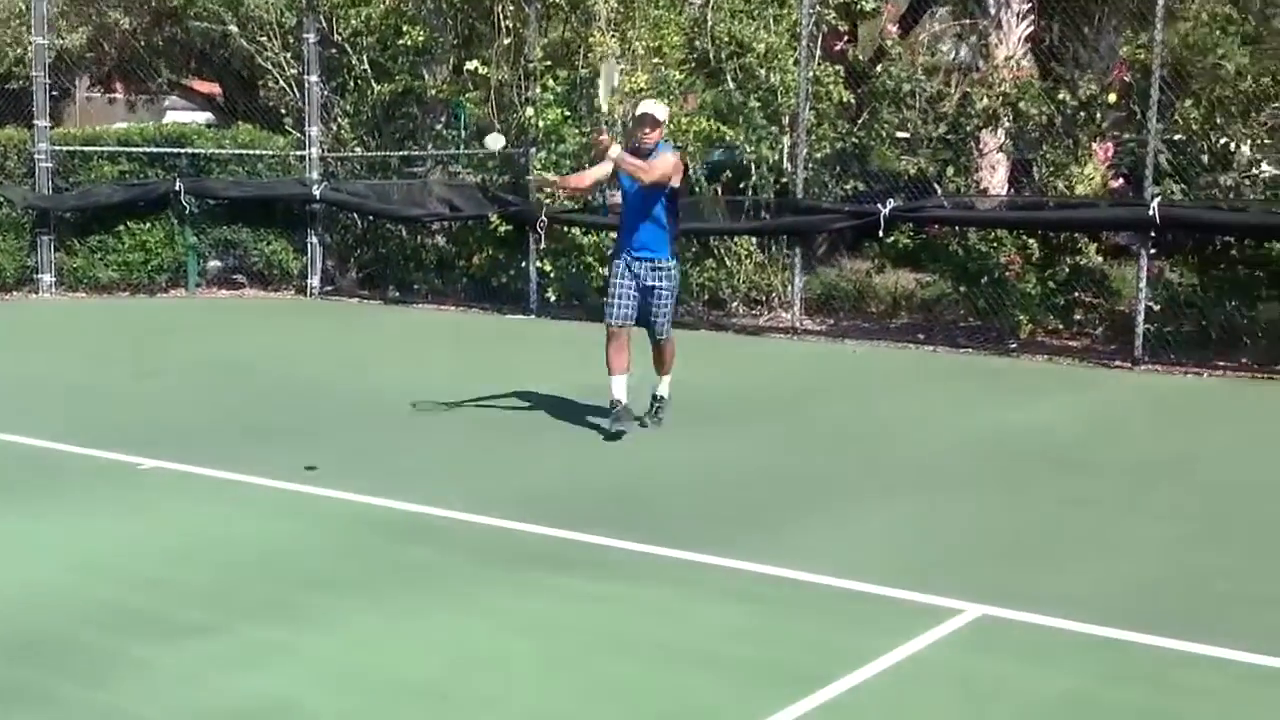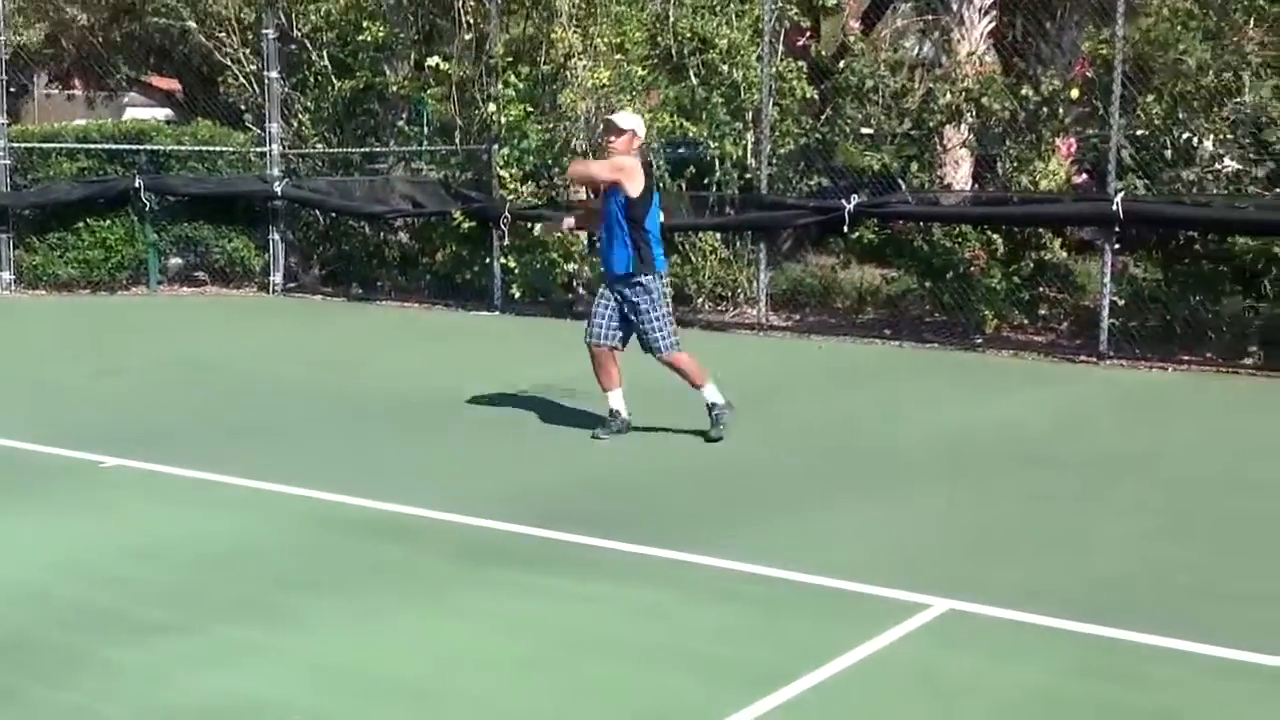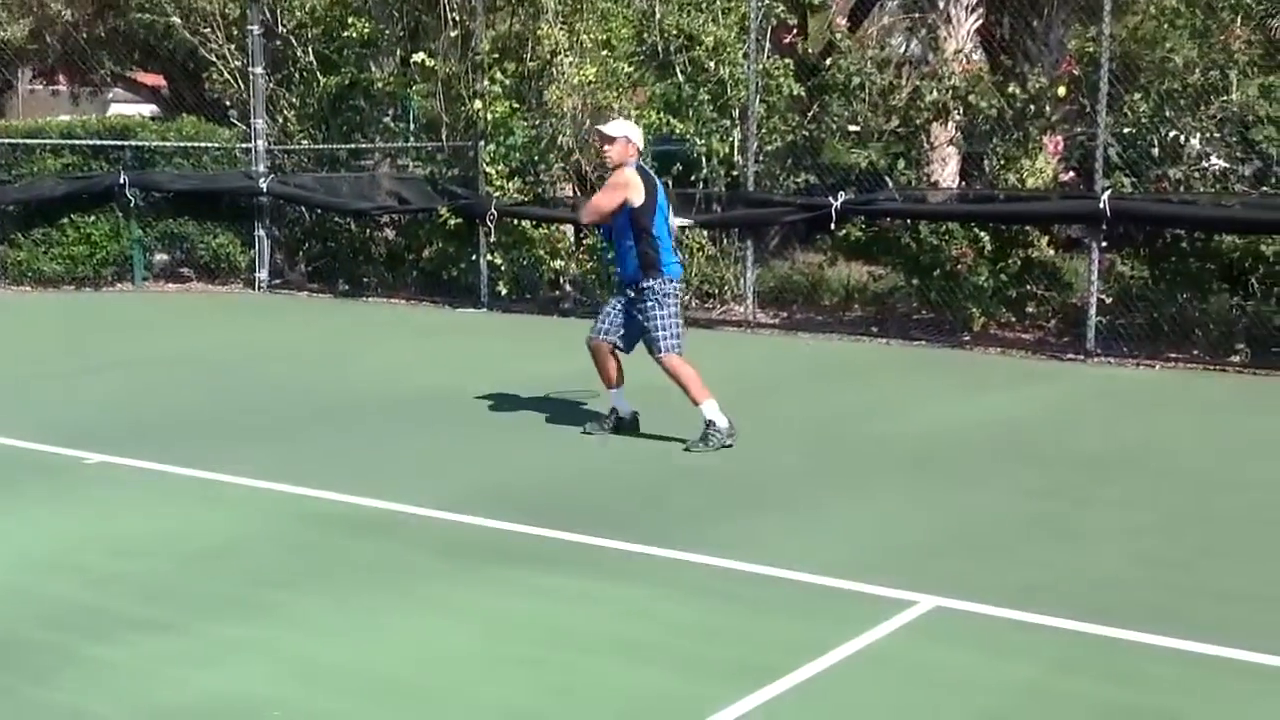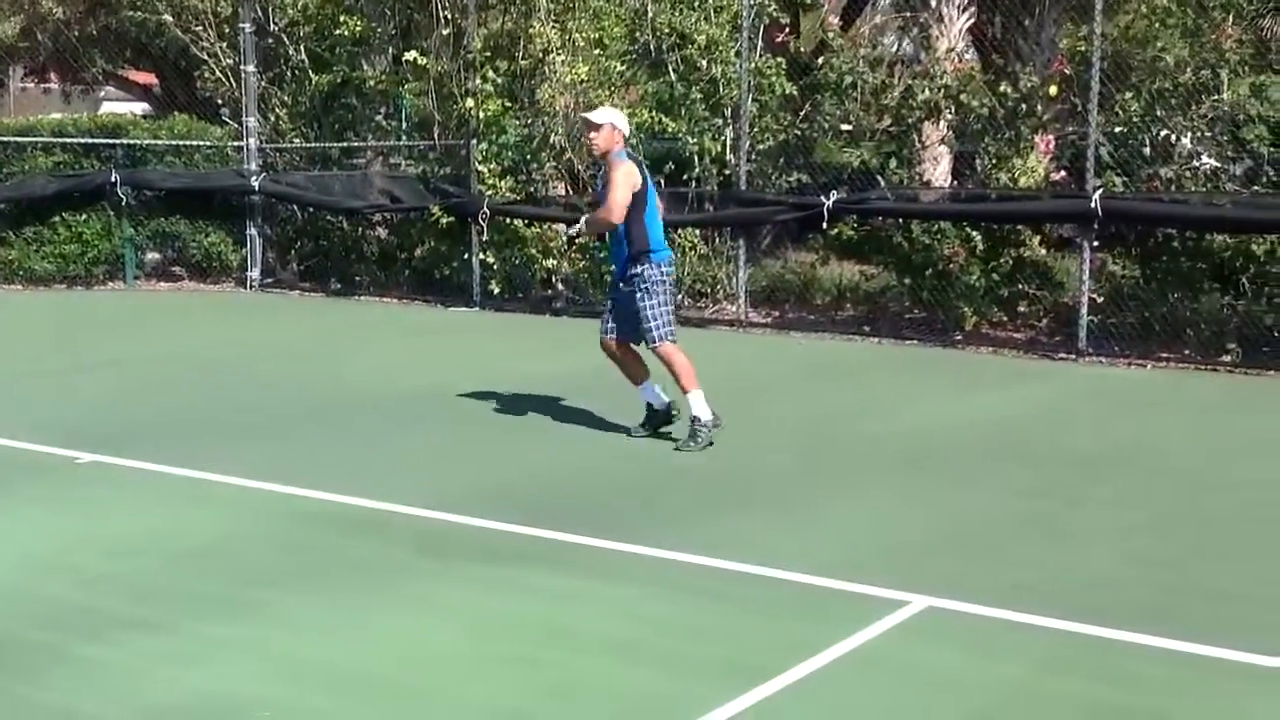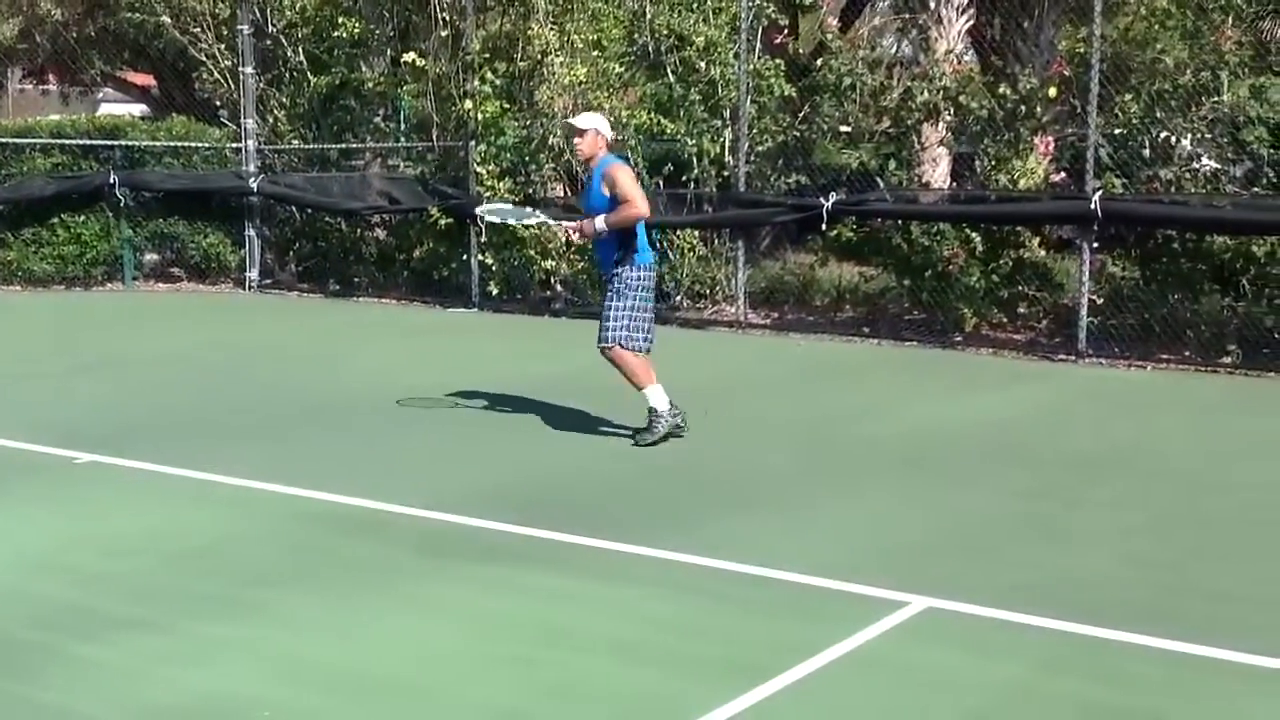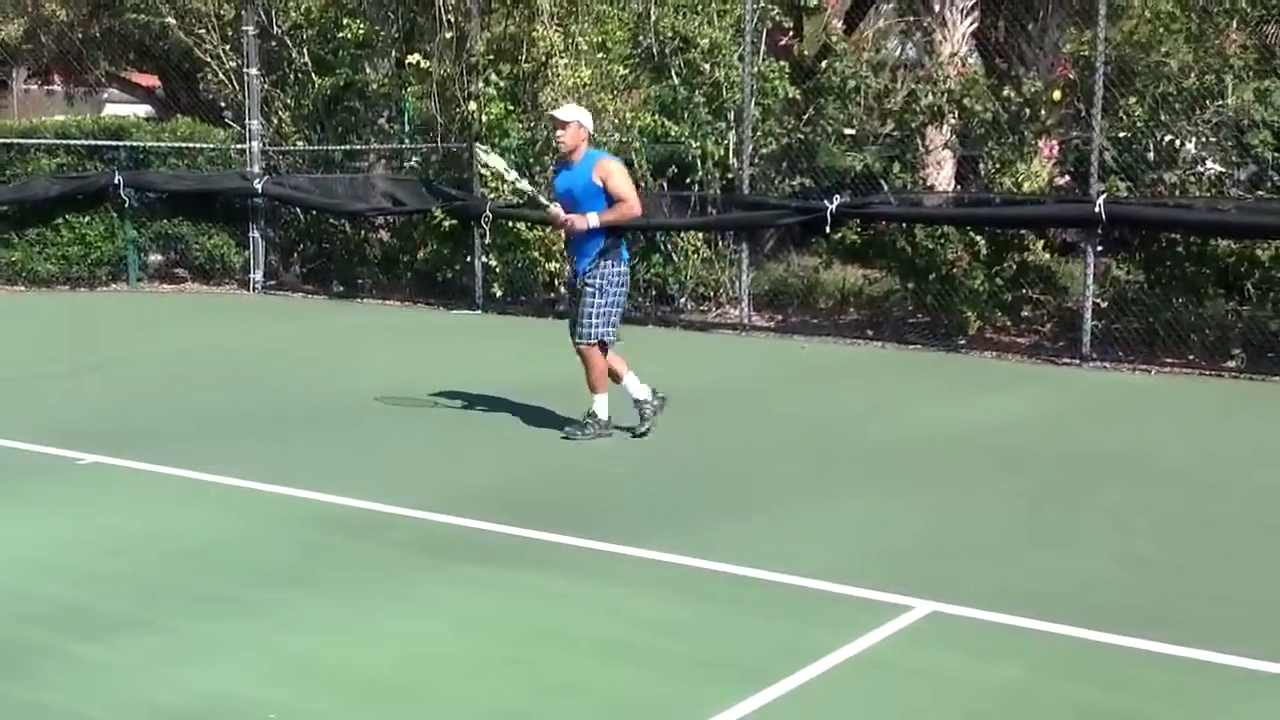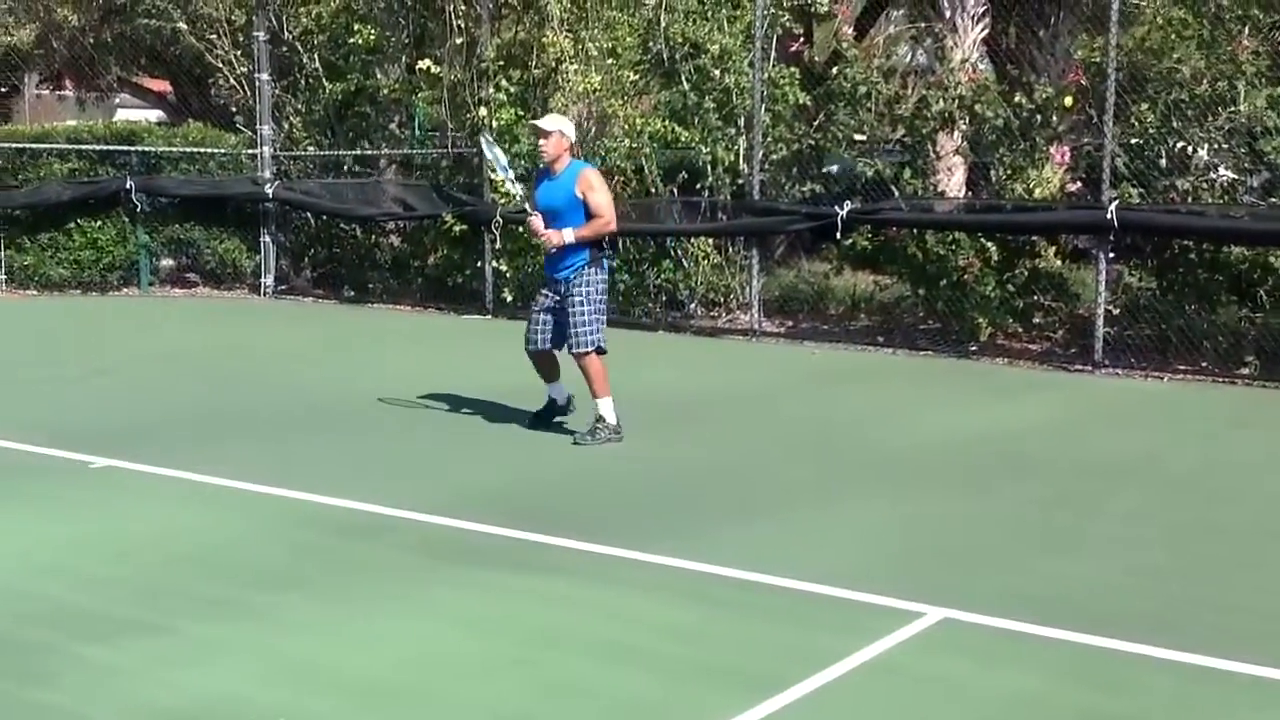
dt=0.2s
person 1, frame 1
left shoulder: (670, 158)
right shoulder: (623, 158)
left elbow: (644, 174)
right elbow: (585, 180)
left wrist: (615, 152)
right wrist: (556, 181)
left hip: (661, 263)
right hip: (627, 259)
left knee: (661, 338)
right knee: (618, 329)
left ankle: (660, 396)
right ankle: (619, 405)
person 1, frame 2
left shoulder: (627, 166)
right shoulder: (616, 175)
left elbow: (575, 173)
right elbow: (599, 219)
left wrist: (577, 164)
right wrist: (572, 221)
left hip: (644, 278)
right hip: (615, 278)
left knee: (664, 352)
right knee: (598, 344)
left ankle: (716, 404)
right ankle: (617, 414)
person 1, frame 3
left shoulder: (626, 176)
right shoulder: (641, 180)
left elbow: (587, 215)
left wrist: (603, 213)
left hip: (656, 282)
right hip: (634, 283)
left knee: (667, 356)
right knee: (599, 342)
left ankle: (719, 425)
right ankle: (621, 414)
person 1, frame 4
left shoulder: (622, 165)
right shoulder: (621, 167)
left elbow: (614, 216)
right elbow: (655, 213)
left wrist: (586, 223)
right wrist: (597, 224)
left hip: (648, 268)
right hip: (629, 270)
left knee: (662, 345)
right knee: (613, 343)
left ankle: (704, 418)
right ankle: (659, 406)
person 1, frame 5
left shoulder: (614, 170)
right shoulder: (593, 176)
left elbow: (640, 209)
left wrist: (599, 223)
right wrist: (581, 229)
left hip: (631, 269)
right hip: (616, 271)
left knee: (614, 346)
right knee: (625, 349)
left ankle: (663, 408)
right ankle: (667, 416)
person 1, frame 6
left shoulder: (604, 165)
right shoulder: (561, 171)
left elbow: (633, 207)
left wrist: (590, 220)
right wrist: (558, 217)
left hip: (607, 266)
right hip: (582, 268)
left knee: (589, 343)
right knee: (593, 346)
left ankle: (600, 416)
right ankle: (645, 398)
person 1, frame 7
left shoulder: (585, 176)
right shoulder: (541, 178)
left elbow: (608, 222)
left wrist: (565, 235)
right wrist: (537, 228)
left hip: (586, 274)
right hip: (555, 277)
left knee: (584, 349)
right knee: (536, 347)
left ankle: (608, 421)
right ankle: (558, 399)
